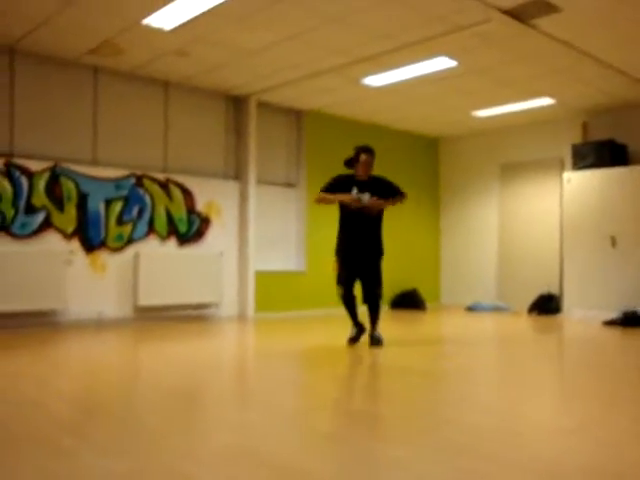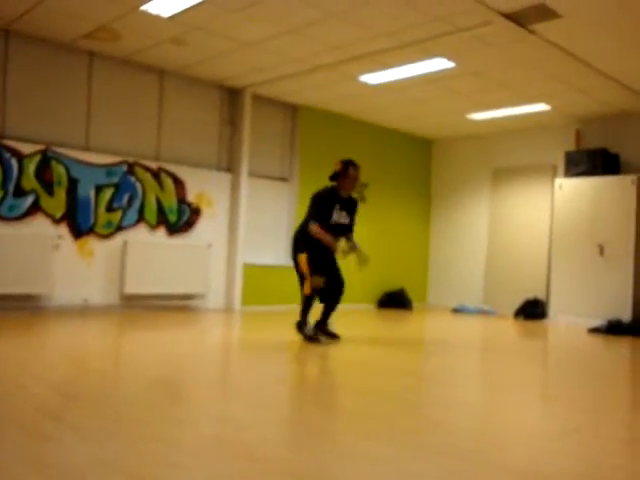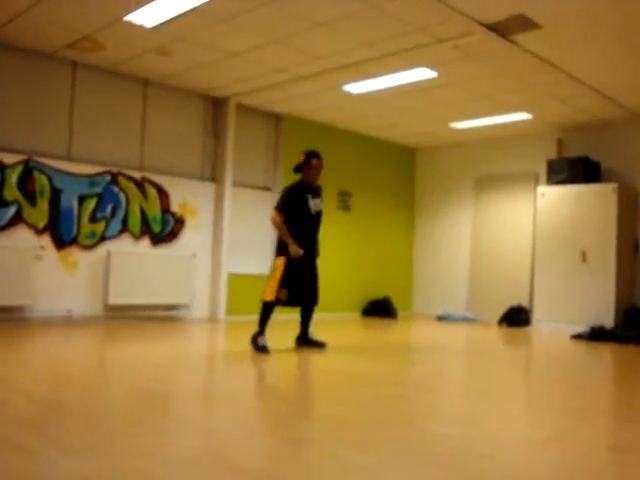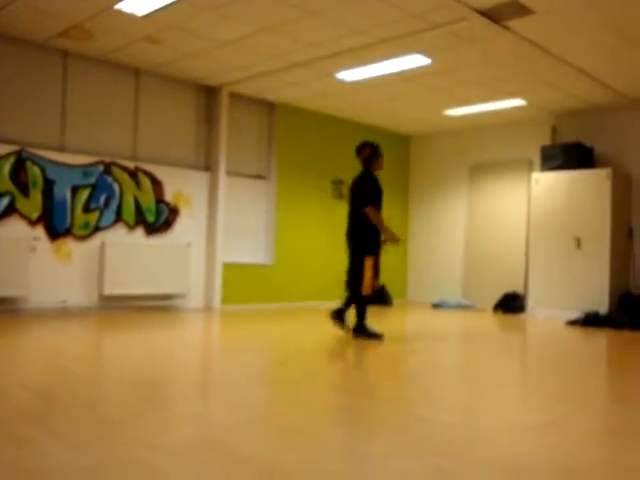
dt=1s
person 1, frame 1
left shoulder: (380, 183)
right shoulder: (342, 181)
left elbow: (402, 197)
right elbow: (318, 198)
left wrist: (381, 203)
right wrist: (342, 198)
left hip: (371, 246)
right hip: (348, 246)
left knee: (374, 290)
right knee: (345, 289)
left ankle: (374, 330)
right ankle: (357, 326)
person 1, frame 2
left shoulder: (352, 204)
right shoulder: (322, 197)
left elbow: (346, 232)
right elbow: (313, 227)
left wrist: (354, 247)
right wrist: (333, 243)
left hip: (325, 251)
right hip: (305, 246)
left knee: (337, 286)
right knee: (316, 282)
left ankle: (321, 324)
right ankle: (303, 323)
person 1, frame 3
left shoulder: (317, 191)
right shoulder: (293, 190)
right elbow: (277, 218)
left wrist: (315, 245)
right wrist: (291, 244)
left hip: (308, 250)
right hip: (290, 249)
left knee: (310, 295)
right knee: (276, 291)
left ankle: (304, 335)
right ankle: (259, 334)
person 1, frame 4
left shoulder: (360, 181)
right shoulder: (369, 181)
right elbow: (370, 210)
left wrist: (380, 233)
right wrist: (388, 233)
left hip: (357, 237)
right hip: (365, 239)
left knee: (361, 281)
right knee: (365, 282)
left ankle: (341, 311)
right ankle: (360, 326)
